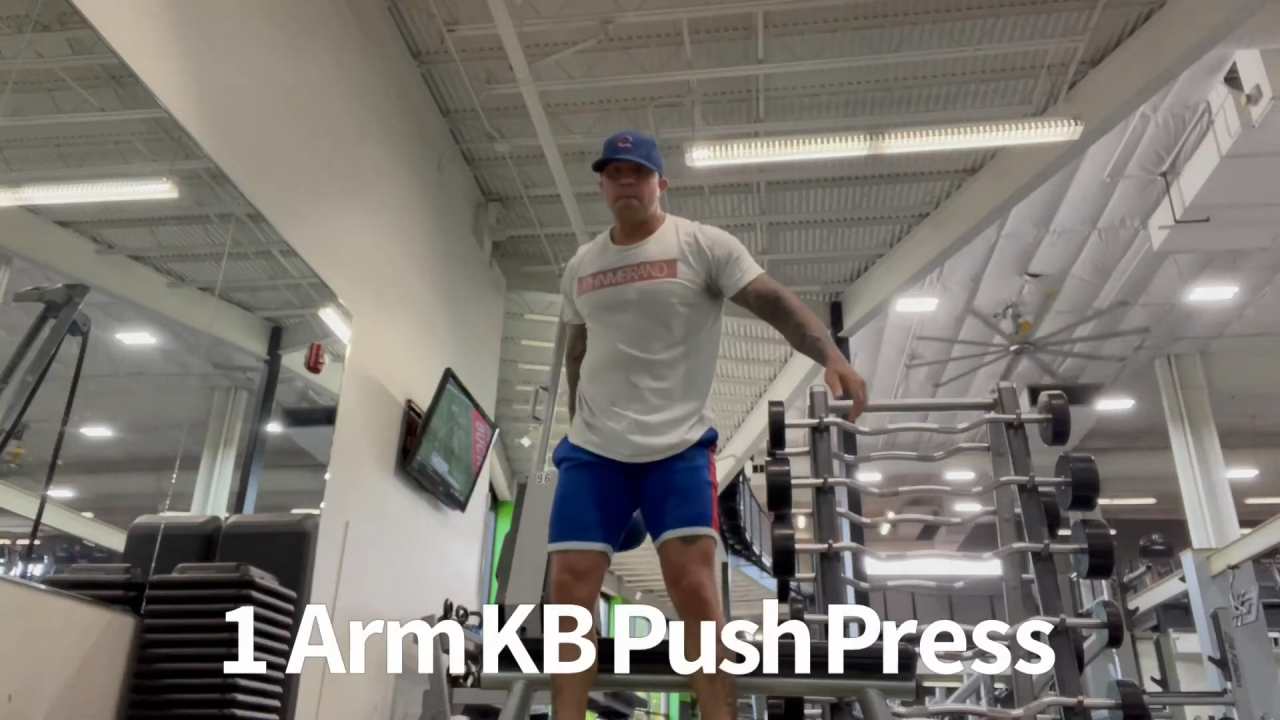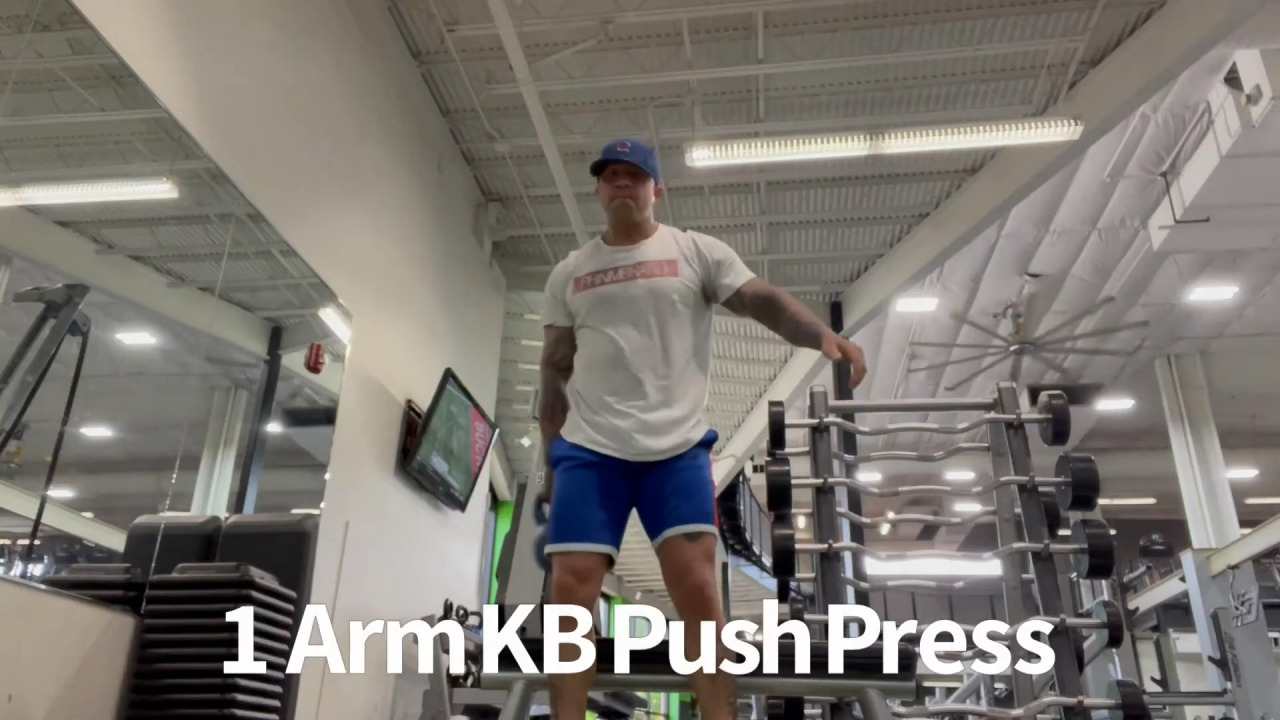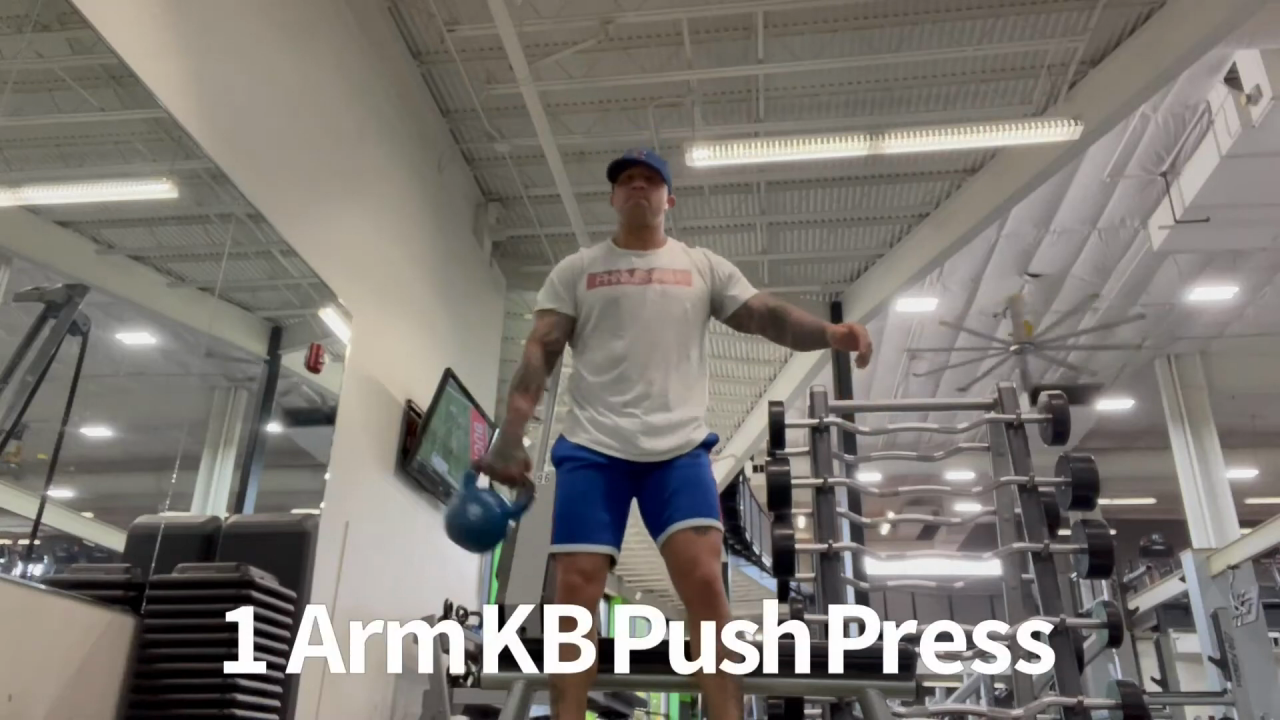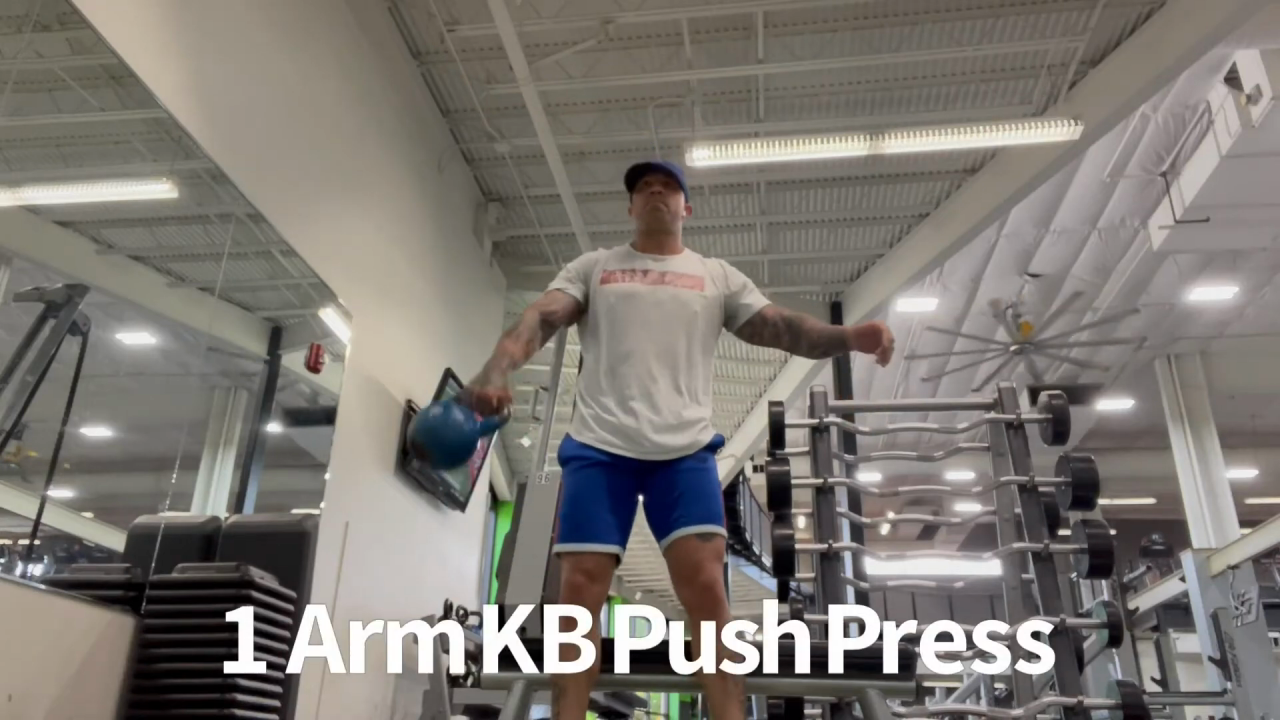
dt=0.2s
person 1, frame 1
left shoulder: (704, 245)
right shoulder: (580, 268)
left elbow: (775, 302)
left wrist: (830, 354)
left hip: (679, 447)
right hip: (592, 451)
left knee: (694, 589)
right knee: (570, 590)
person 1, frame 2
left shoulder: (697, 252)
right shoulder: (570, 272)
left elbow: (765, 302)
right elbow: (554, 370)
left wrist: (824, 335)
right wrist: (550, 463)
left hip: (678, 448)
right hip: (589, 450)
left knee: (697, 590)
right knee: (570, 590)
person 1, frame 3
left shoulder: (705, 267)
right shoulder: (576, 269)
left elbow: (769, 316)
right elbow: (539, 352)
left wrist: (829, 332)
right wrist: (510, 439)
left hip: (679, 449)
right hip: (592, 449)
left knee: (704, 583)
right knee: (575, 590)
person 1, frame 4
left shoulder: (718, 277)
right shoulder: (591, 268)
left elbow: (783, 328)
right elbow: (540, 319)
left wrist: (850, 336)
right wrist: (496, 368)
left hip: (684, 450)
right hip: (598, 447)
left knee: (705, 589)
right knee: (579, 590)
